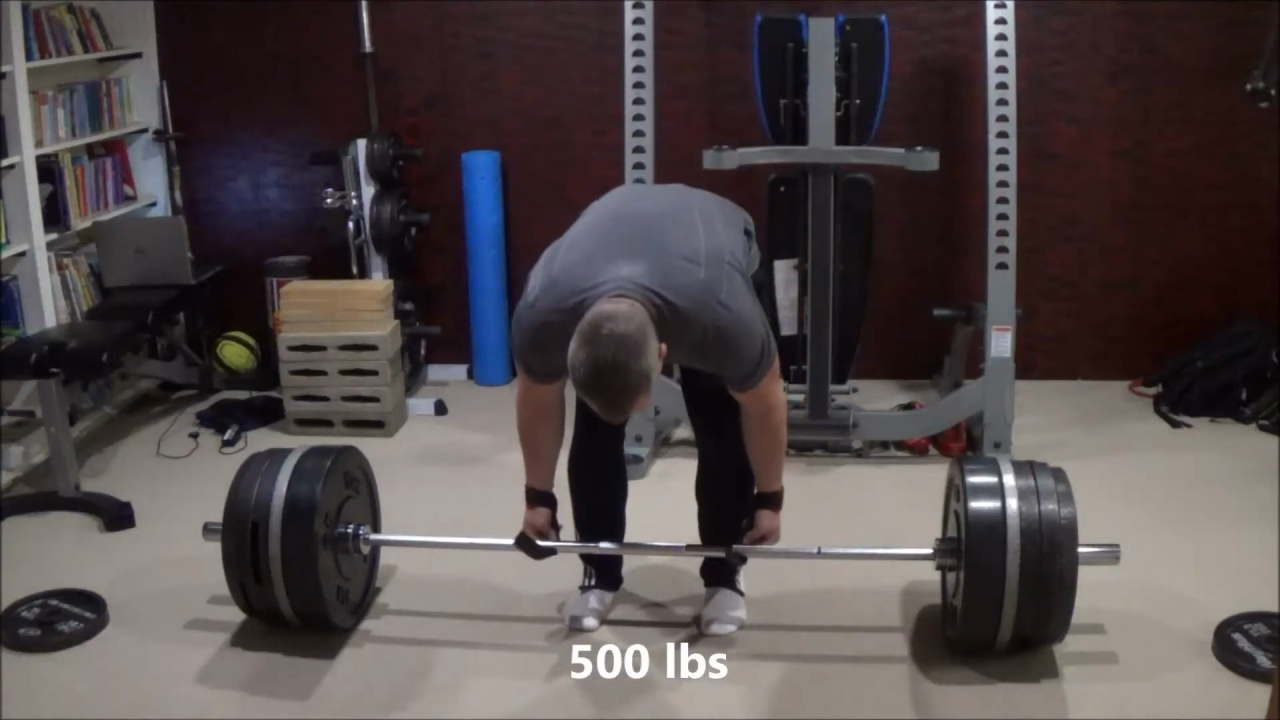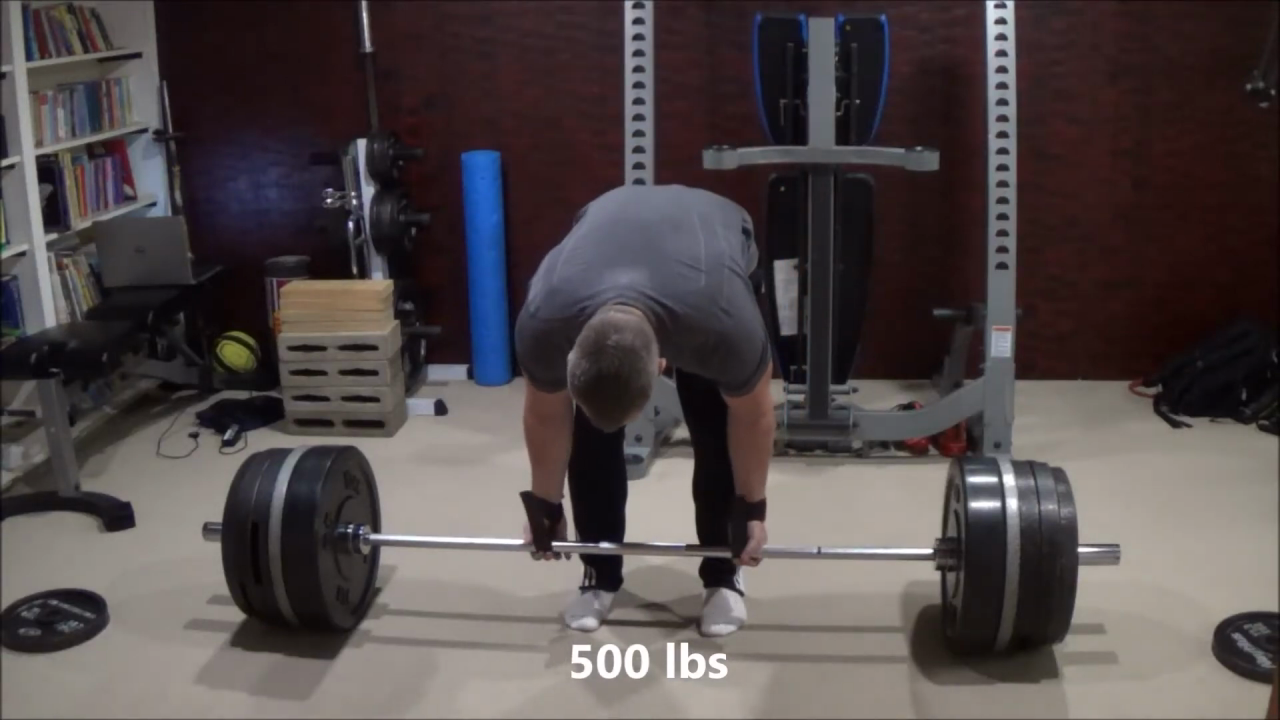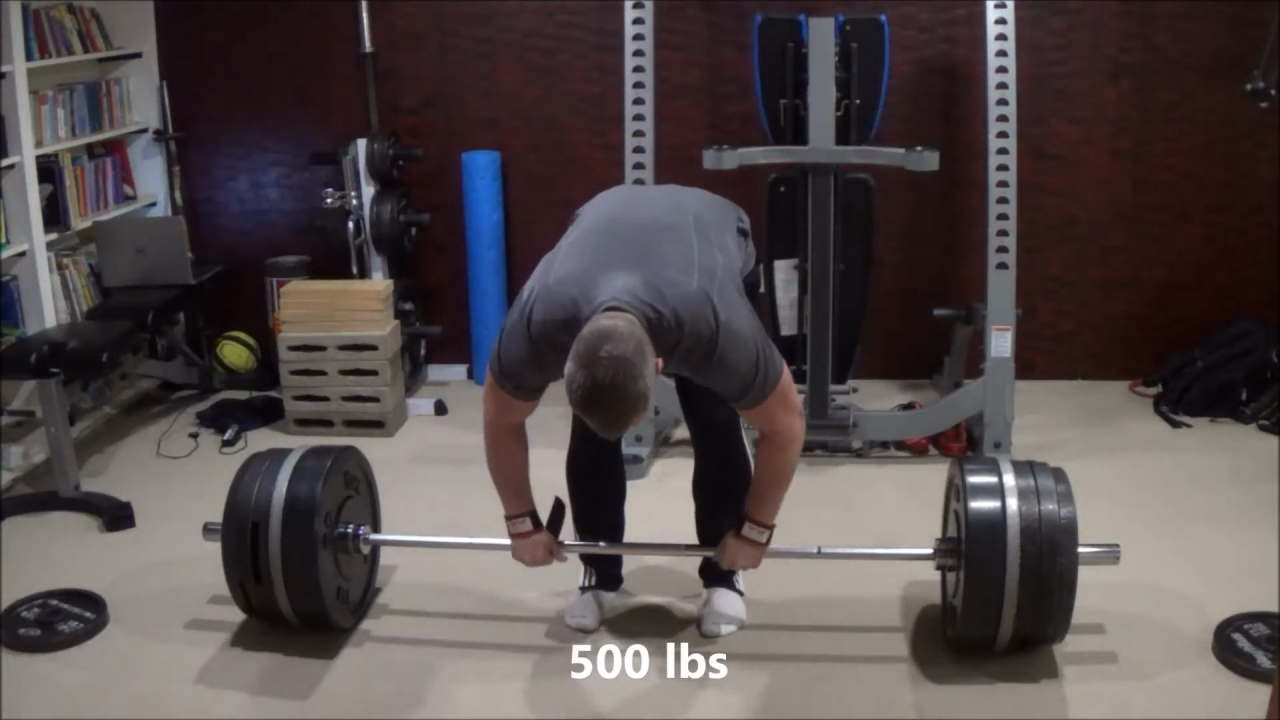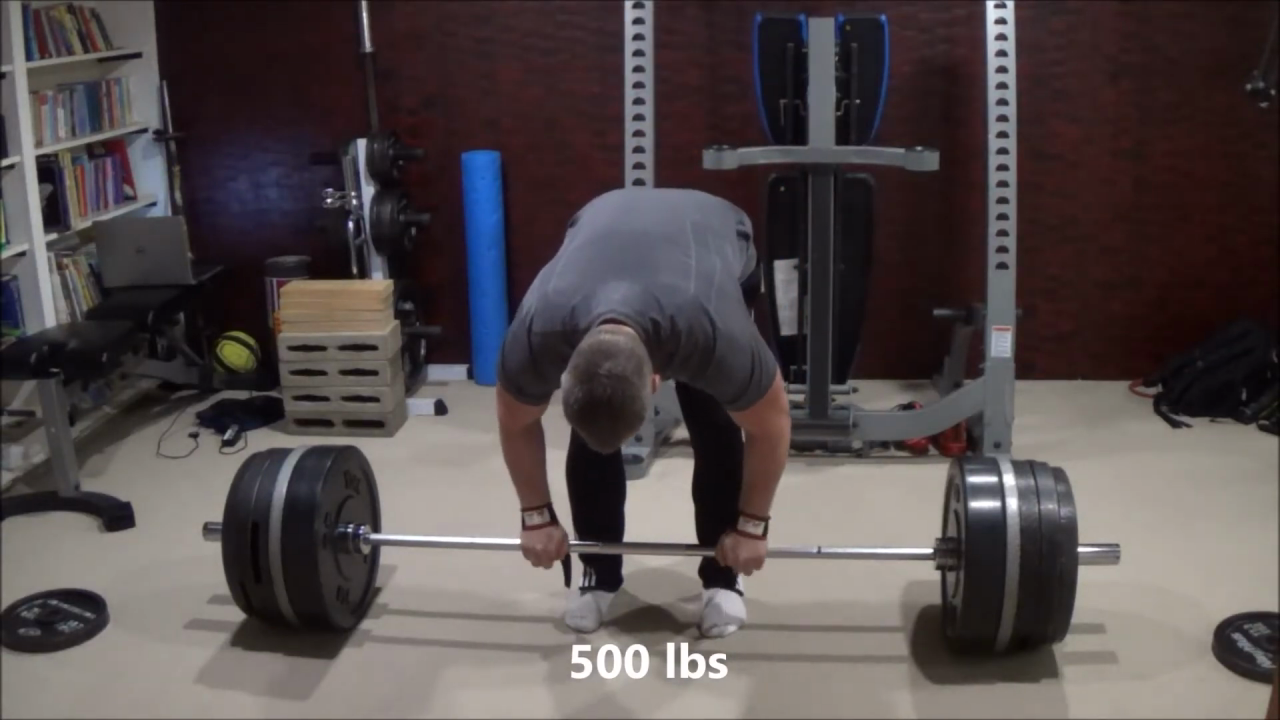
dt=1s
person 1, frame 1
left shoulder: (724, 318)
right shoulder: (542, 316)
left elbow: (765, 407)
right elbow: (538, 406)
left wrist: (769, 499)
right wrist: (537, 496)
left knee: (722, 431)
right knee: (593, 432)
left ankle: (724, 575)
right ankle: (599, 573)
person 1, frame 2
left shoulder: (724, 322)
right shoulder: (544, 322)
left elbow: (751, 417)
right elbow: (547, 416)
left wrist: (753, 508)
right wrist: (544, 505)
left knee: (716, 428)
right knee: (590, 433)
left ankle: (723, 574)
right ankle: (599, 572)
person 1, frame 3
left shoulder: (718, 329)
right shoulder: (536, 325)
left elbow: (785, 424)
right elbow: (501, 423)
left wrist: (755, 531)
right wrist: (522, 523)
left knee: (716, 426)
right knee: (589, 433)
left ankle: (722, 574)
right ankle: (599, 571)
person 1, frame 4
left shoulder: (714, 334)
right shoulder: (537, 333)
left elbow: (771, 426)
right elbow: (517, 423)
left wrist: (750, 526)
right wrist: (536, 516)
left knee: (716, 428)
right knee: (586, 434)
left ankle: (721, 575)
right ankle: (599, 570)
